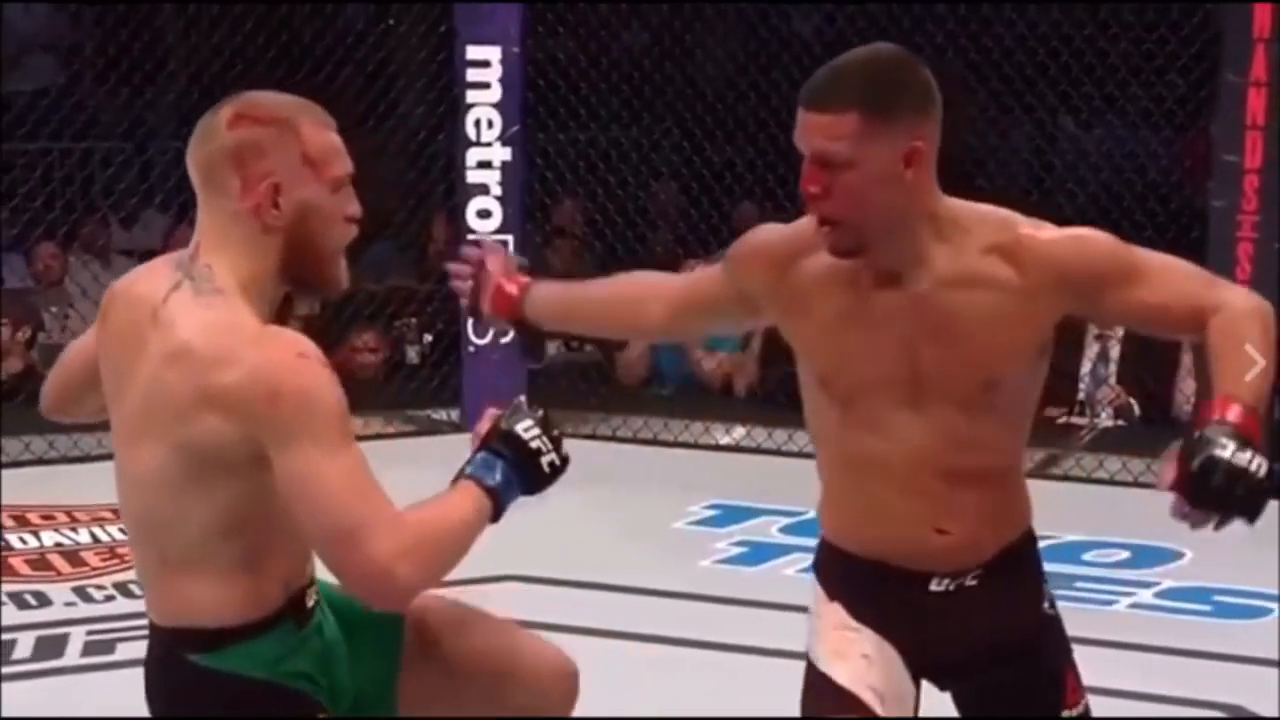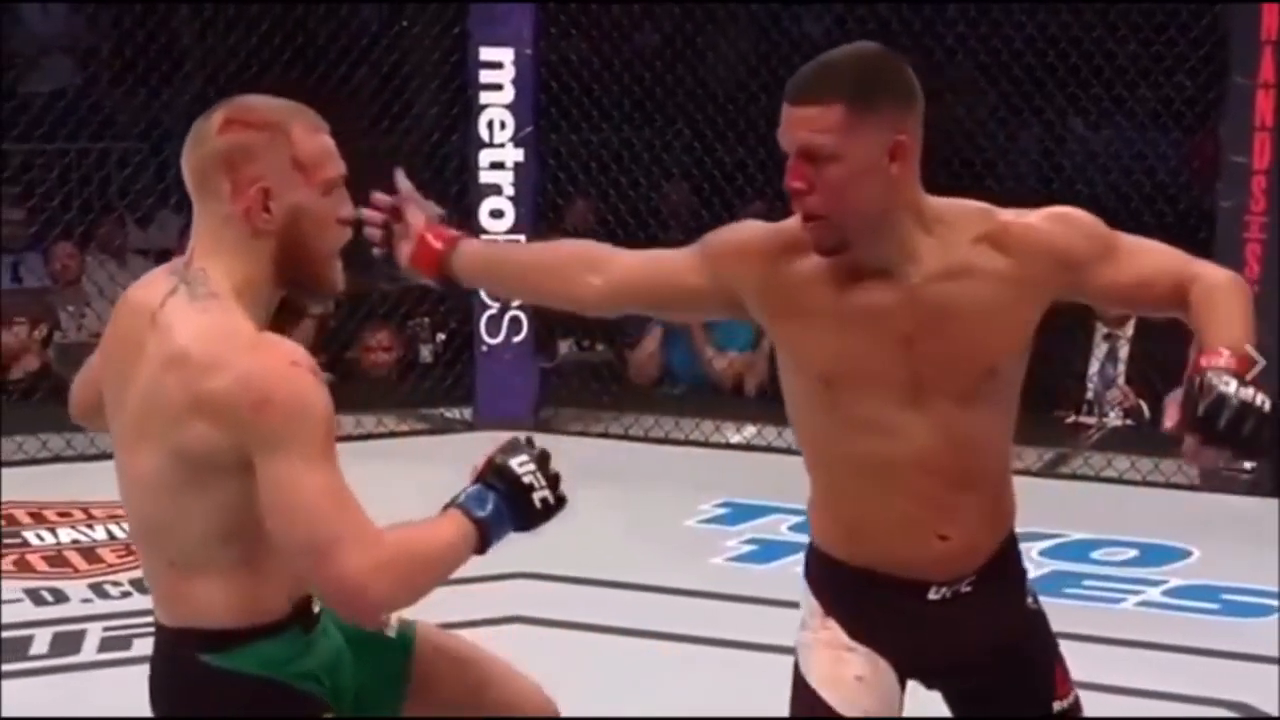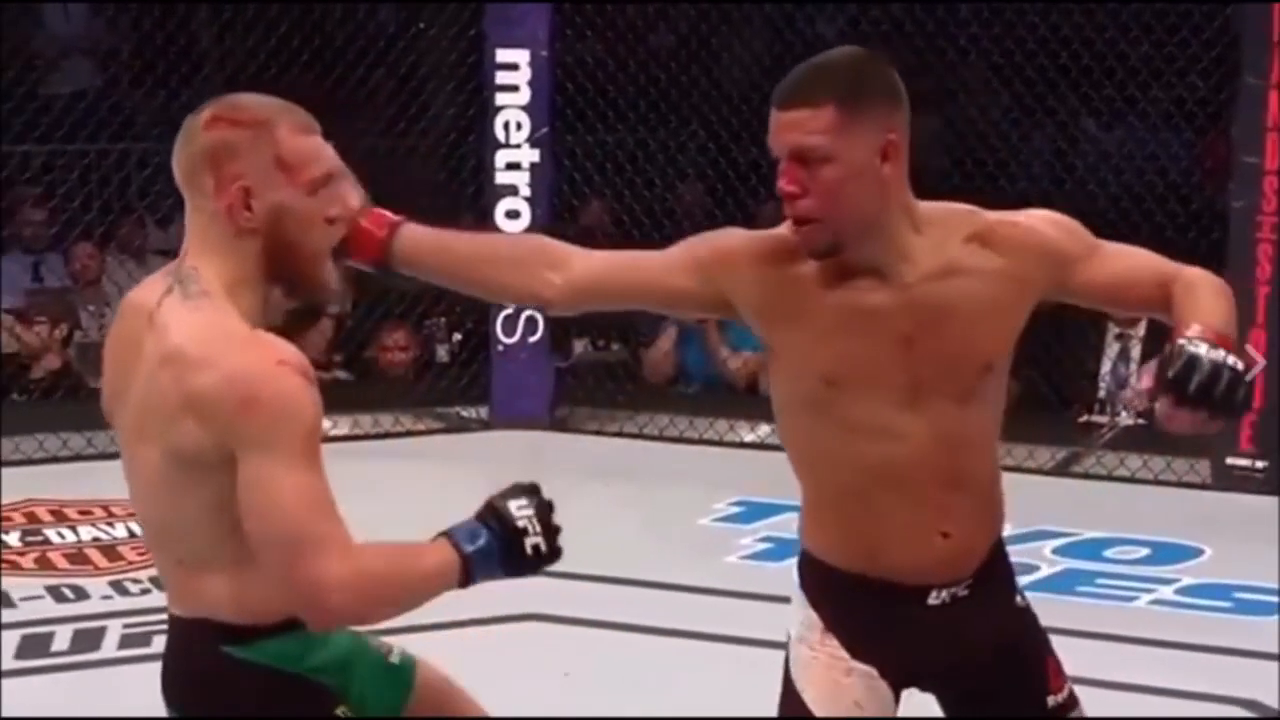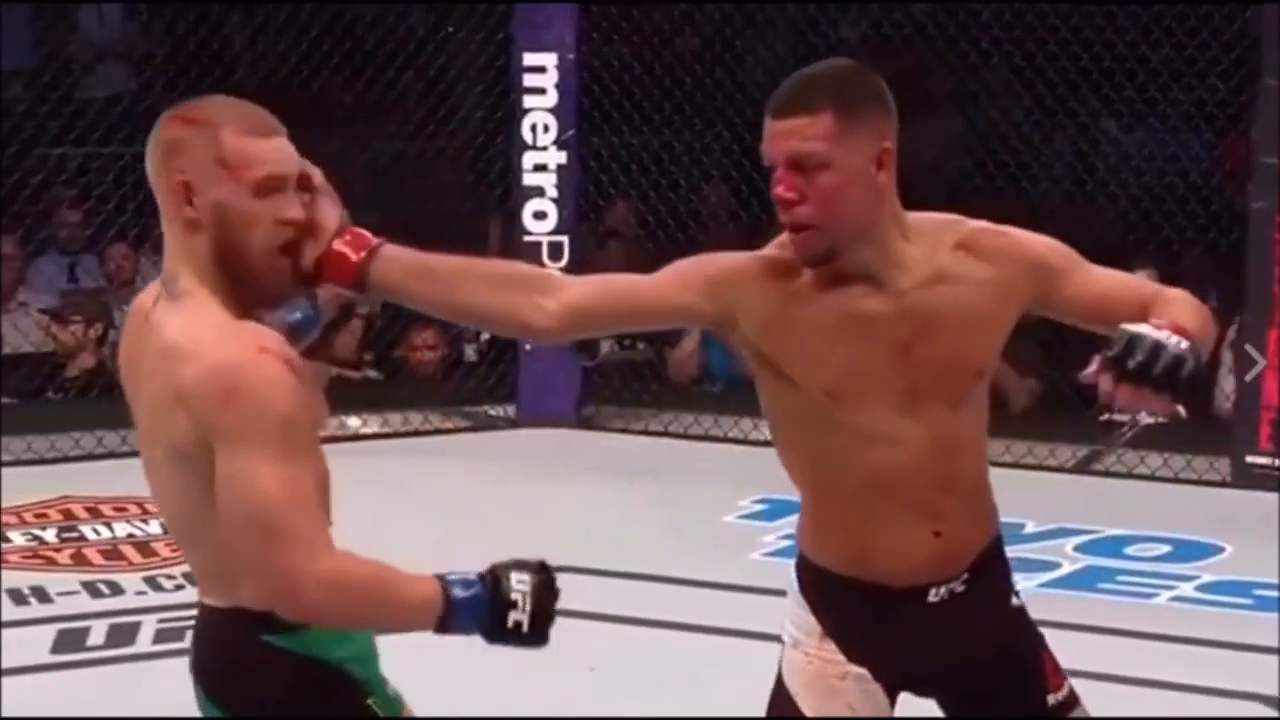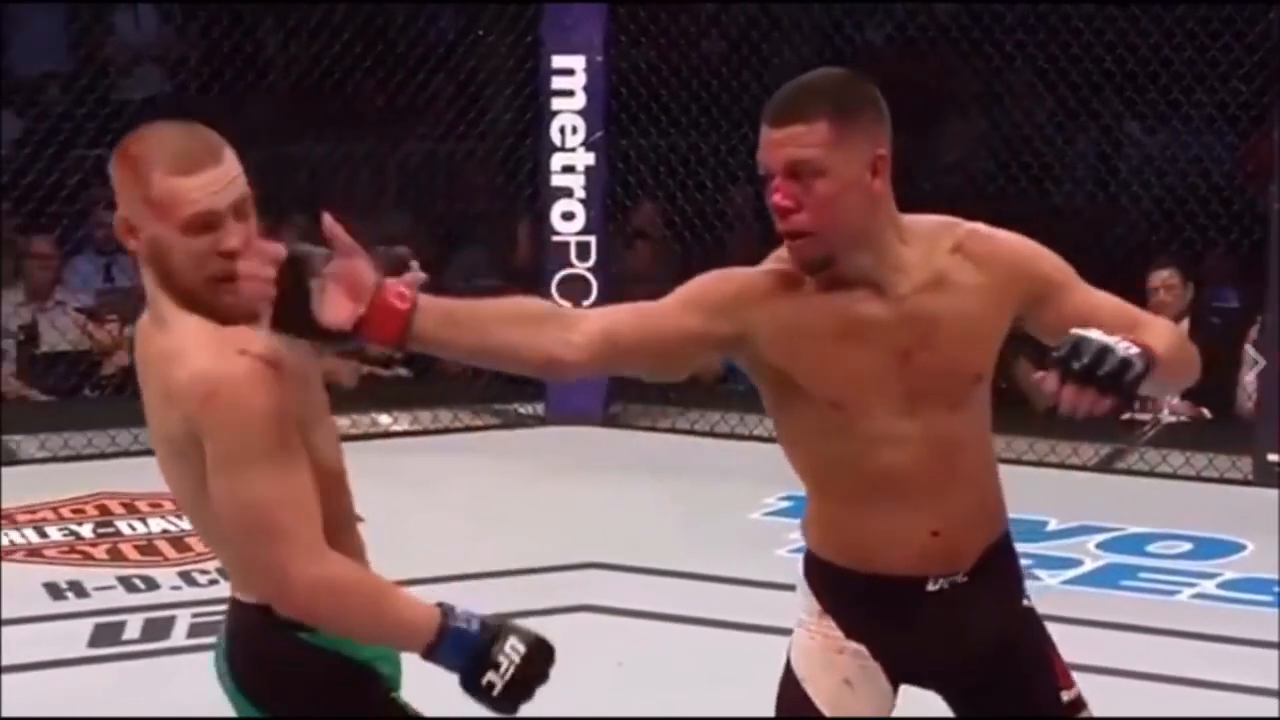
dt=0.3s
person 1, frame 1
left shoulder: (1035, 262)
right shoulder: (780, 263)
right elbow: (667, 302)
right wrist: (520, 297)
left hip: (1002, 590)
right hip: (861, 596)
person 1, frame 2
left shoulder: (1025, 251)
right shoulder: (765, 266)
right elbow: (600, 278)
right wrist: (438, 249)
left hip: (988, 593)
right hip: (853, 603)
person 1, frame 3
left shoulder: (1012, 250)
right shoulder: (756, 271)
left elbow: (1188, 285)
right elbow: (560, 276)
left wrist: (1205, 344)
right wrist: (380, 237)
left hip: (981, 595)
right hip: (849, 608)
person 1, frame 4
left shoulder: (995, 262)
right shoulder: (749, 290)
left elbow: (1174, 307)
right elbow: (550, 304)
left wrist: (1168, 341)
right wrist: (359, 257)
left hip: (978, 597)
right hip: (846, 613)
person 1, frame 5
left shoulder: (991, 265)
right shoulder: (752, 304)
left elbow: (1172, 347)
right elbow: (571, 341)
left wrist: (1129, 359)
right wrist: (387, 312)
left hip: (985, 593)
right hip: (851, 606)
person 2, frame 1
left shoulder: (142, 292)
right shoulder: (269, 365)
left elbow: (61, 399)
right elbow: (389, 571)
right wrist: (493, 474)
left hip: (300, 624)
person 2, frame 2
left shoulder: (148, 300)
right shoulder: (261, 370)
left elbow: (87, 404)
right elbow: (362, 583)
right wrist: (486, 508)
left hip: (292, 640)
person 2, frame 3
left shoulder: (150, 304)
right shoulder: (254, 370)
left elbow: (123, 404)
right elbow: (329, 590)
right wrist: (478, 546)
left hip: (287, 648)
person 2, frame 4
left shoulder: (158, 311)
right shoulder: (239, 363)
right elbow: (307, 583)
left wrist: (297, 322)
right wrist: (472, 602)
left hip: (264, 646)
right hip: (282, 668)
person 2, frame 5
left shoulder: (177, 318)
right shoulder: (228, 369)
right elbow: (302, 581)
right wrist: (461, 640)
left hip: (289, 647)
right hip: (307, 660)
